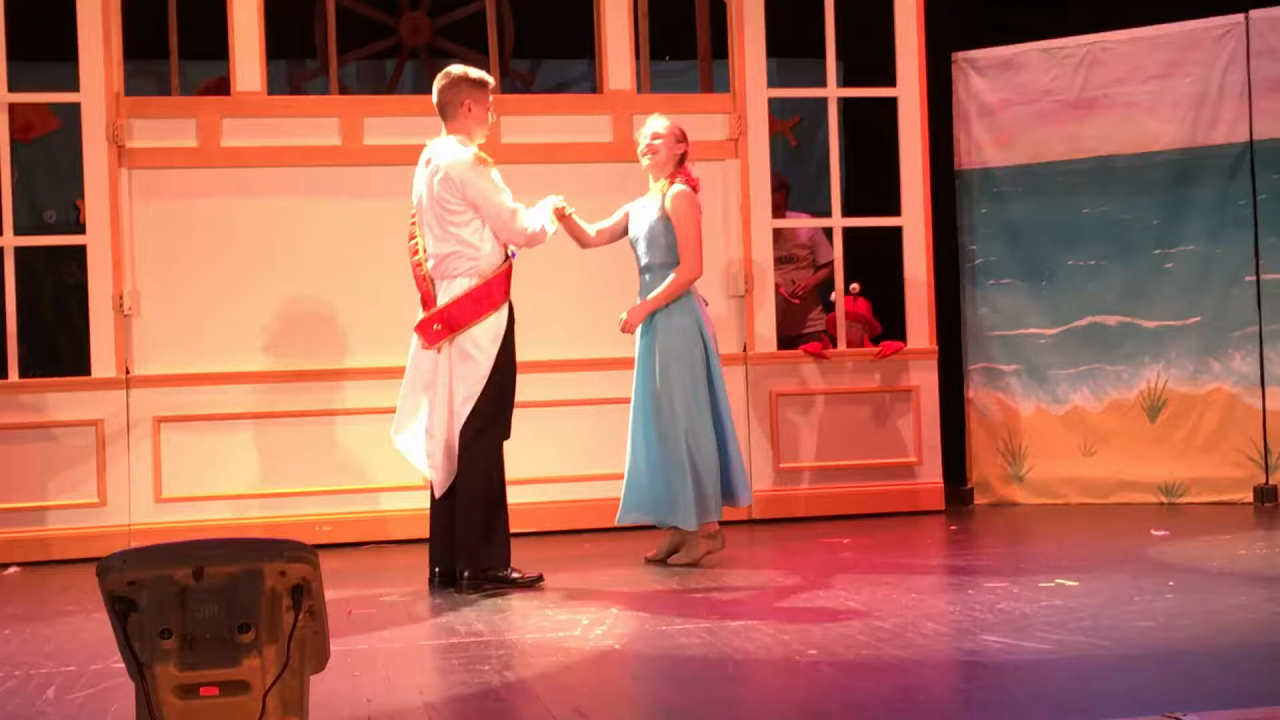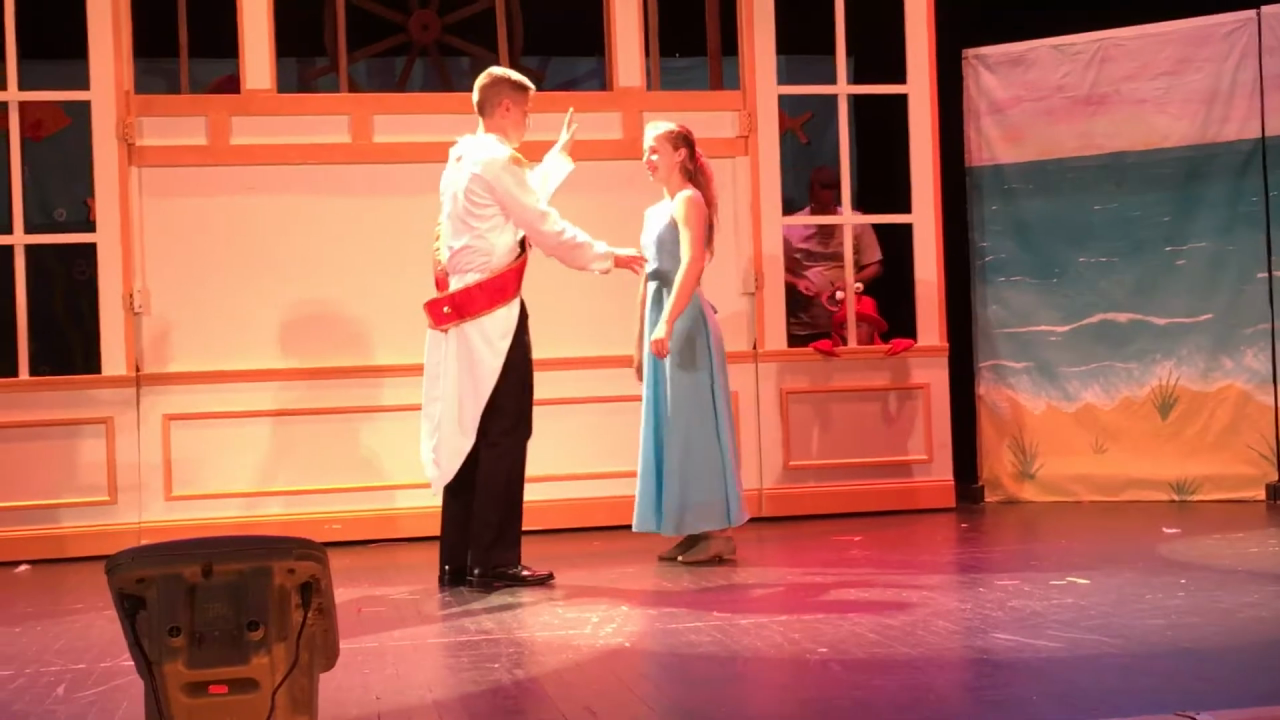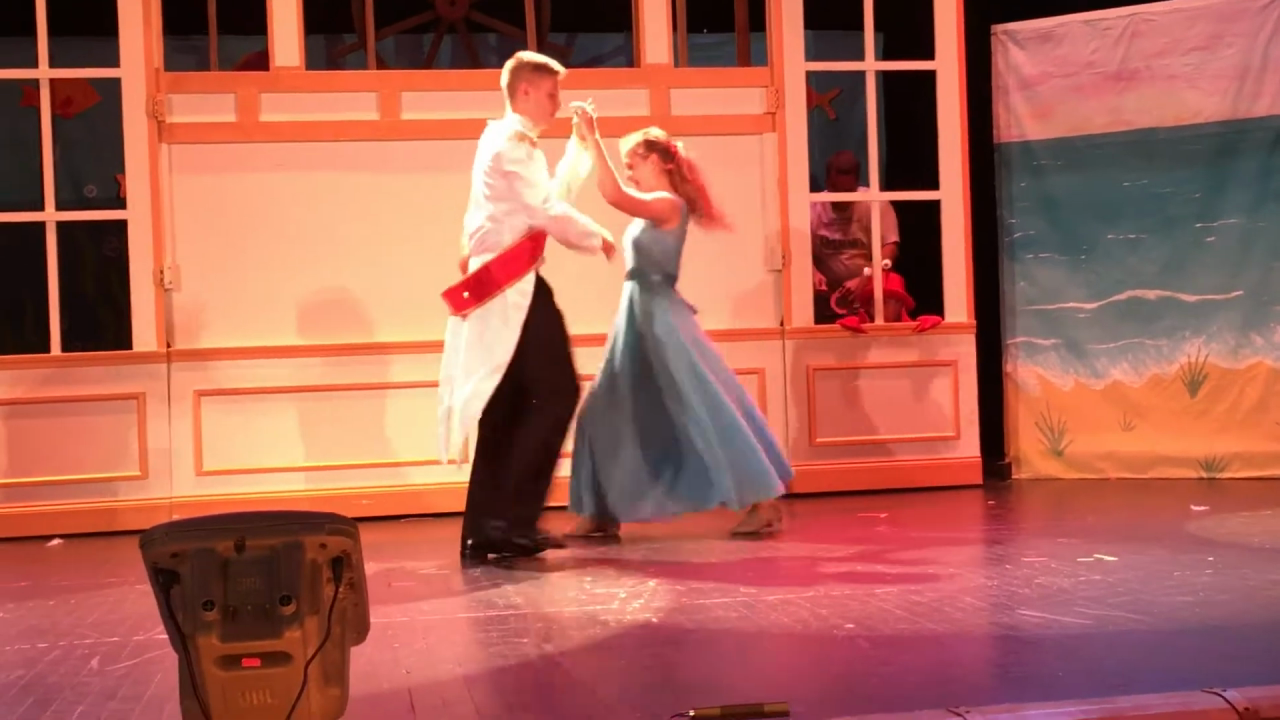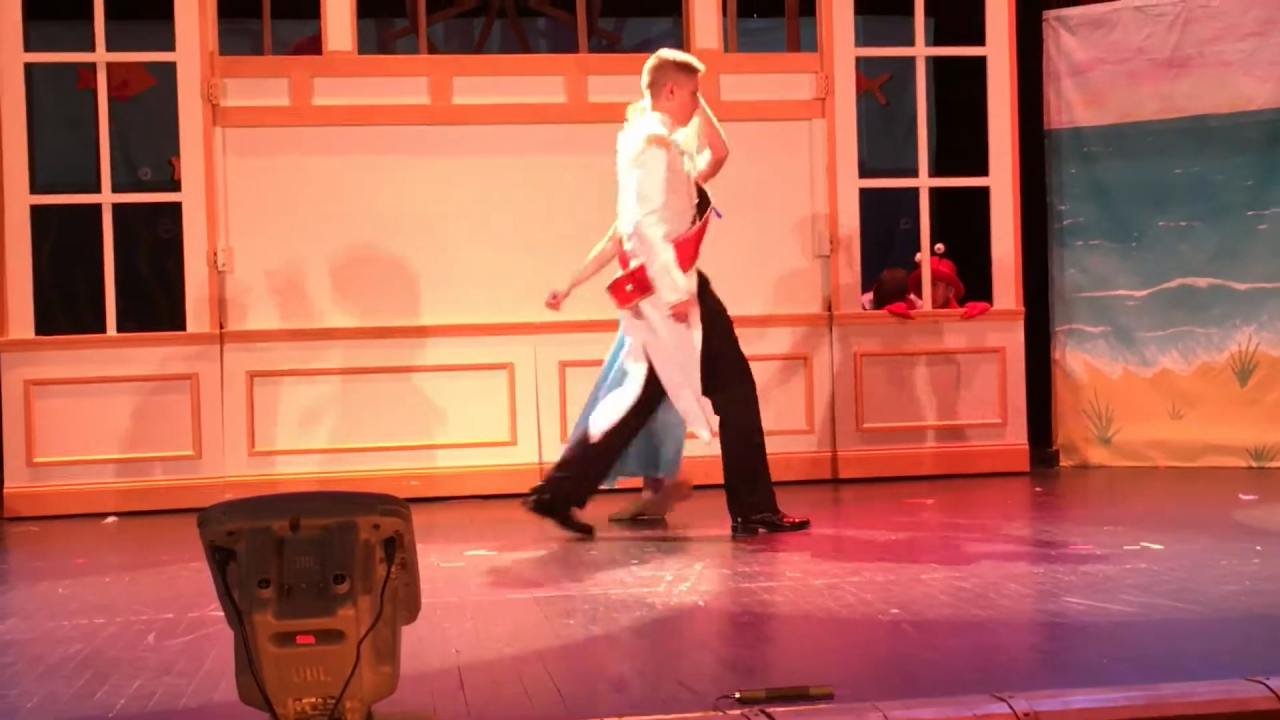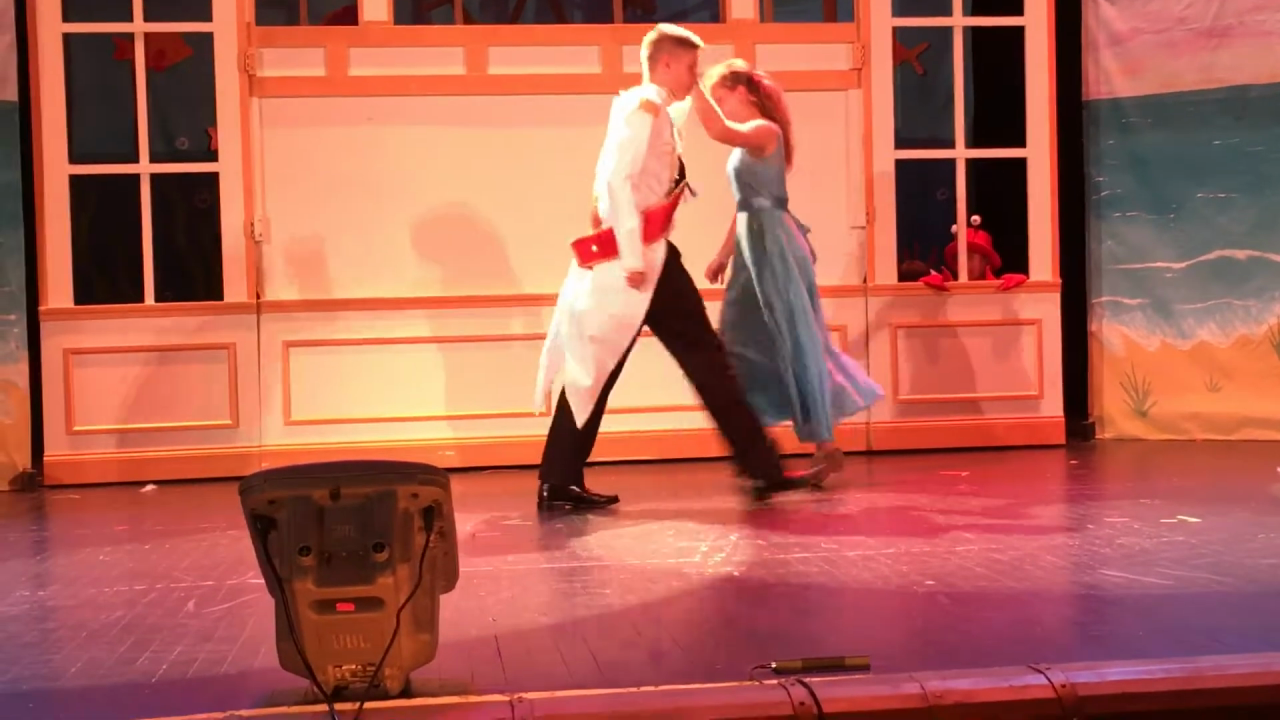
dt=1s
person 1, frame 1
left shoulder: (430, 162)
right shoulder: (468, 162)
right elbow: (519, 230)
left wrist: (524, 219)
right wrist: (548, 211)
left hip: (450, 308)
right hip: (478, 311)
left knee: (452, 436)
right knee: (482, 436)
left ankle: (449, 564)
right ankle: (482, 564)
person 1, frame 2
left shoulder: (463, 156)
right shoulder: (498, 159)
left elbow: (521, 199)
right elbow: (547, 228)
left wrist: (560, 154)
right wrist: (610, 256)
left hip: (460, 308)
right hip: (491, 311)
left knee: (469, 432)
right knee: (506, 432)
left ankle: (459, 559)
right ankle: (494, 561)
person 1, frame 3
left shoulder: (508, 141)
right shoulder: (512, 140)
left elbow: (542, 197)
right elbow: (546, 209)
left wrist: (581, 143)
right wrist: (596, 237)
left hip: (499, 288)
right hip: (512, 286)
left knee: (507, 409)
right knee: (557, 395)
left ankle: (486, 532)
right ankle: (514, 519)
person 1, frame 4
left shoulder: (644, 137)
right shoulder: (653, 141)
right elbow: (650, 220)
right wrist: (677, 288)
left hip: (648, 284)
right hip: (666, 282)
left knee: (648, 393)
right knee: (732, 387)
left ankle: (558, 492)
right ankle: (755, 509)
person 1, frame 5
left shoulder: (644, 108)
right shoulder: (643, 108)
right elbow: (615, 182)
right wrist: (635, 256)
left hip: (642, 252)
right hip: (639, 253)
left knee: (595, 364)
right knee: (703, 354)
left ankle: (559, 481)
right ankle: (760, 467)
person 2, frame 1
left shoulder: (679, 195)
right shoulder: (638, 207)
left elbow: (691, 268)
right elbow: (593, 237)
left wrist: (642, 308)
right wrist: (566, 218)
left hip: (678, 318)
right hip: (655, 321)
left knee: (684, 419)
right knee: (660, 422)
left ankle: (705, 525)
right ankle: (683, 526)
person 2, frame 2
left shoulder: (689, 201)
right shoulder: (653, 212)
left elbow: (692, 266)
left wrist: (666, 325)
right wrist: (641, 341)
left hip: (686, 322)
right hip: (662, 321)
left knee: (693, 423)
right knee: (669, 426)
left ankle: (718, 531)
right ankle: (696, 530)
person 2, frame 3
left shoulder: (668, 205)
right shoulder: (649, 213)
left elbow: (615, 197)
left wrist: (593, 141)
left hip: (661, 318)
right hip: (638, 319)
left knee: (706, 409)
right knee: (604, 416)
left ankle: (764, 503)
right ankle: (603, 514)
person 2, frame 4
left shoulder: (689, 181)
left elbow: (719, 153)
right elbow: (610, 244)
right wrist: (569, 284)
left ankle: (666, 480)
right ankle: (655, 490)
person 2, frame 5
left shoulder: (766, 132)
right shoulder: (750, 141)
left elbow: (720, 131)
left wrist: (692, 89)
right wrist: (723, 255)
left hip: (775, 247)
right hip: (754, 249)
left knee: (794, 345)
right knee: (741, 345)
left ankle: (829, 445)
